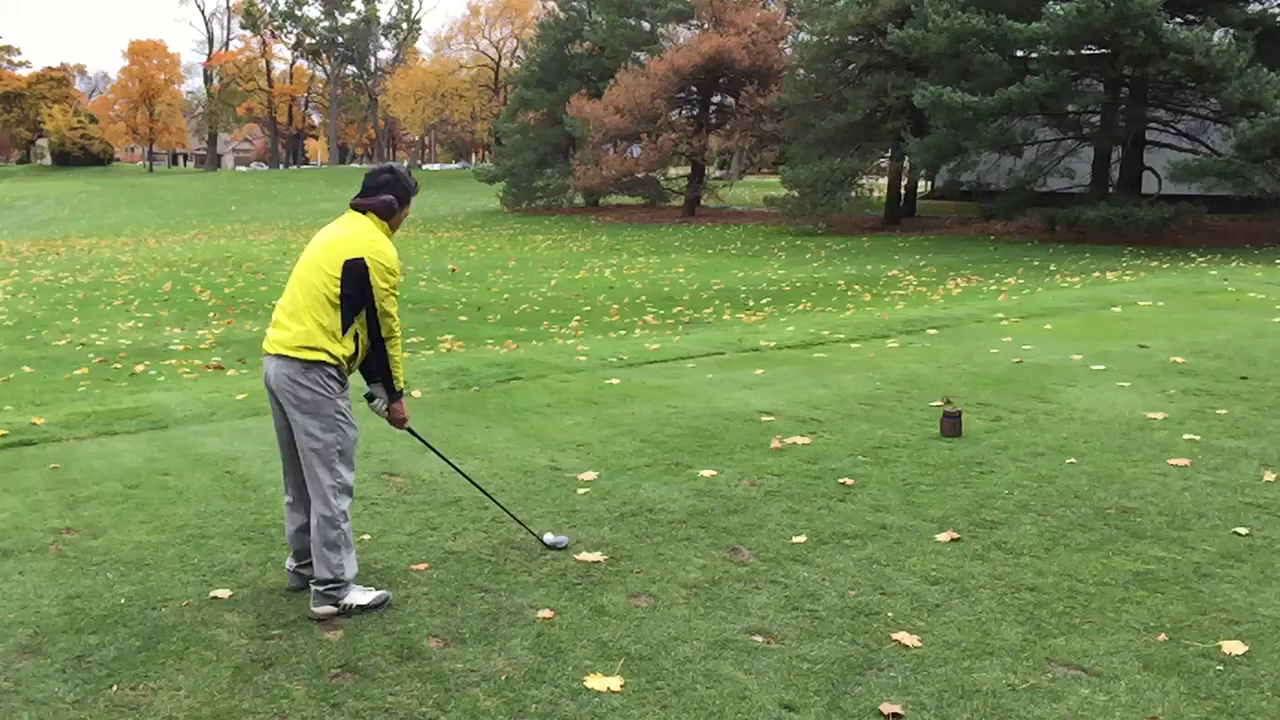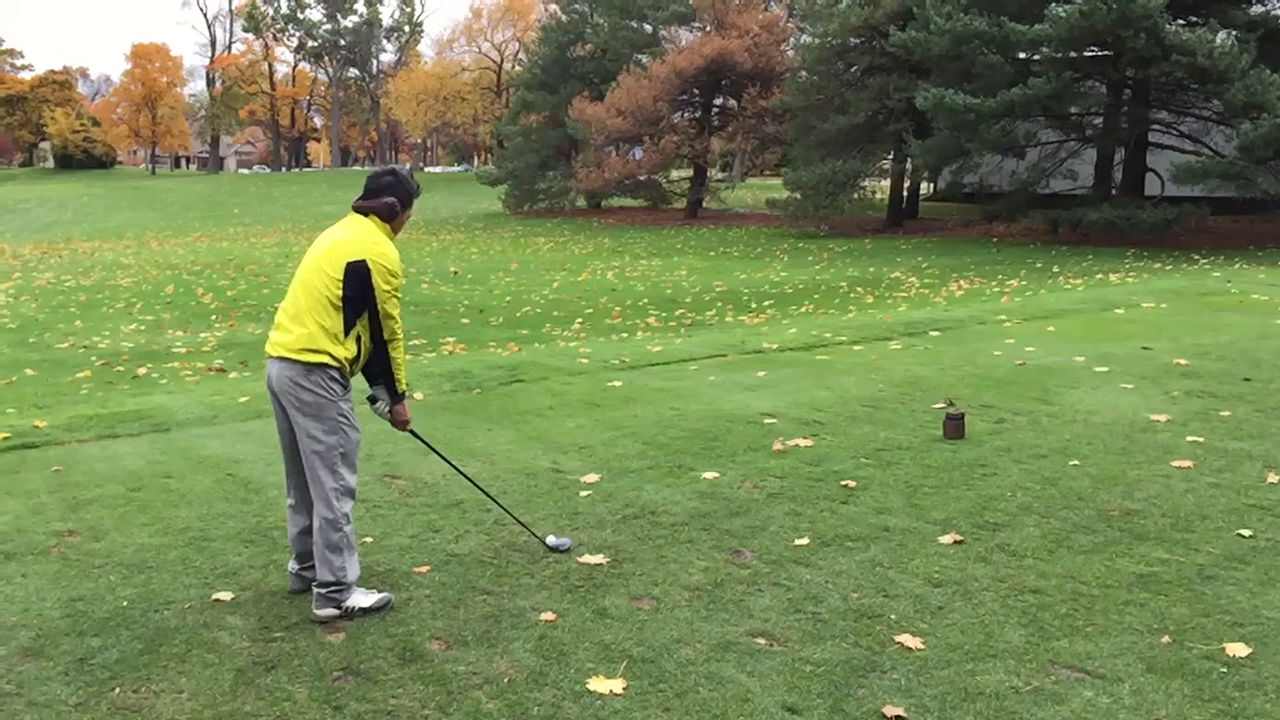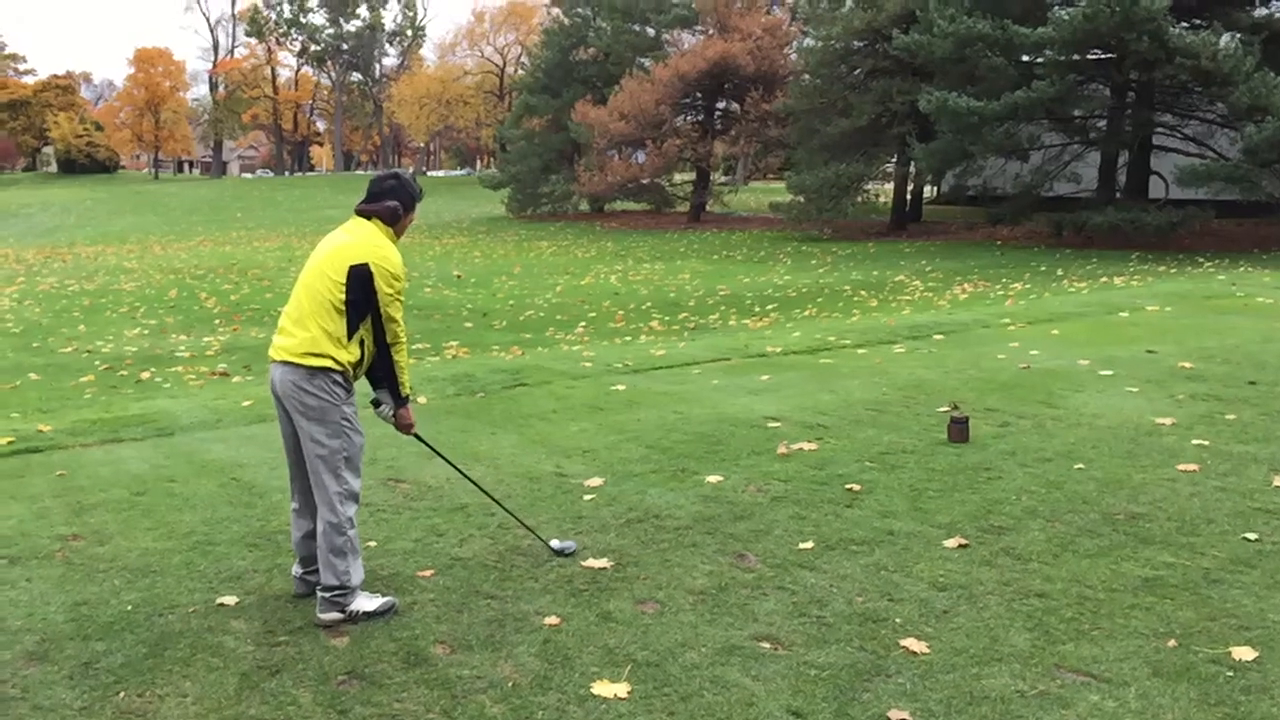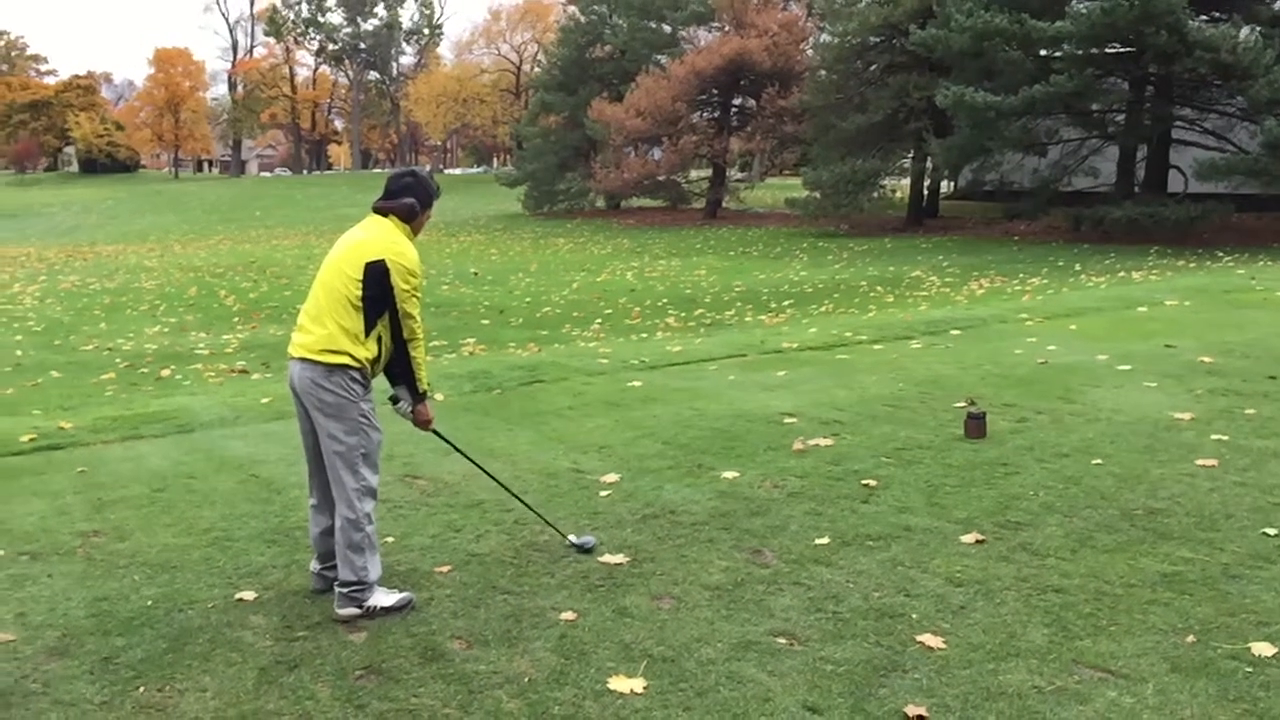
dt=0.5s
person 1, frame 1
left shoulder: (339, 231)
right shoulder: (377, 250)
right elbow: (383, 329)
left wrist: (375, 386)
right wrist: (394, 394)
left hip: (279, 359)
right hip: (311, 369)
left knee: (303, 475)
right knee: (331, 482)
left ankle: (303, 564)
right ankle: (333, 589)
person 1, frame 2
left shoulder: (341, 233)
right shoulder: (378, 252)
right elbow: (384, 330)
left wrist: (376, 387)
right wrist: (396, 396)
left hip: (282, 362)
right hip: (314, 372)
left knee: (305, 478)
right knee: (333, 484)
left ankle: (306, 565)
right ankle: (334, 591)
person 1, frame 3
left shoulder: (344, 237)
right shoulder: (381, 255)
right elbow: (388, 334)
left wrist: (381, 392)
right wrist: (400, 400)
left hip: (285, 365)
right hip: (317, 375)
left knee: (309, 482)
right knee: (338, 489)
left ankle: (310, 570)
right ankle: (338, 596)
person 1, frame 4
left shoulder: (362, 234)
right shoulder: (398, 252)
right elbow: (405, 330)
left wrist: (400, 388)
right wrist: (418, 396)
left hip: (305, 363)
right hip: (336, 372)
left knee: (328, 478)
right knee: (355, 484)
left ankle: (328, 566)
right ankle: (357, 590)
